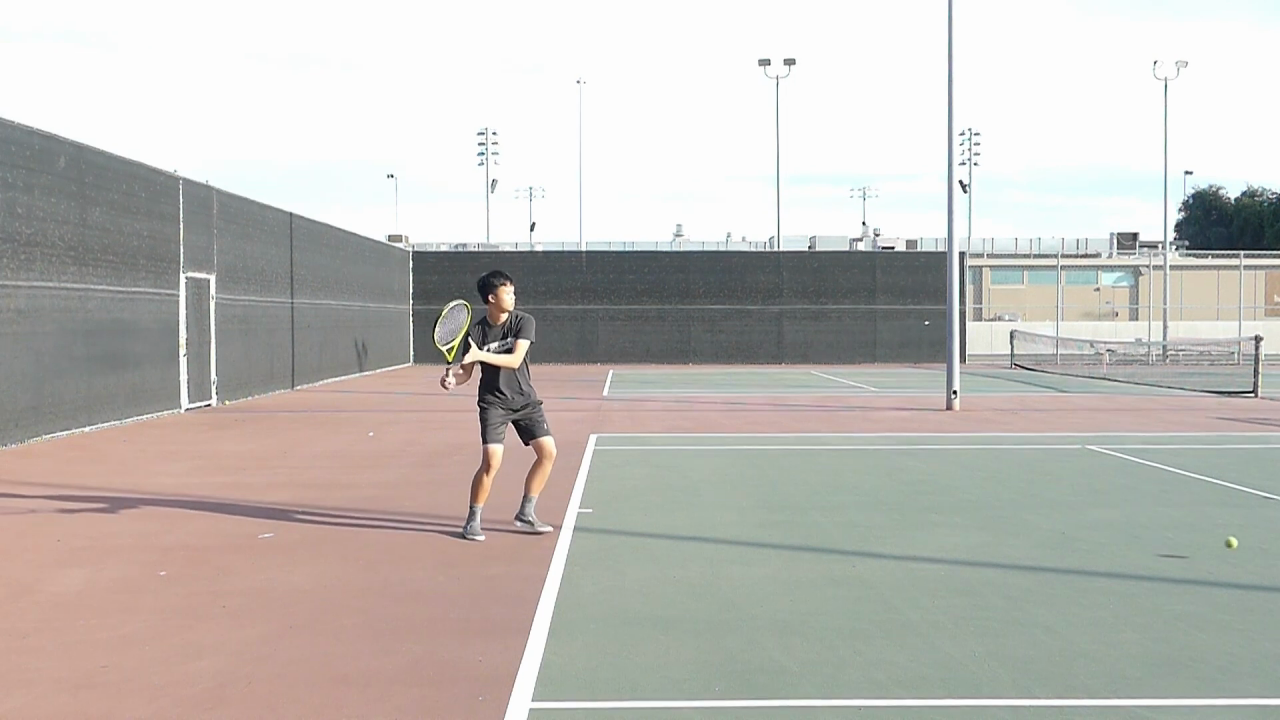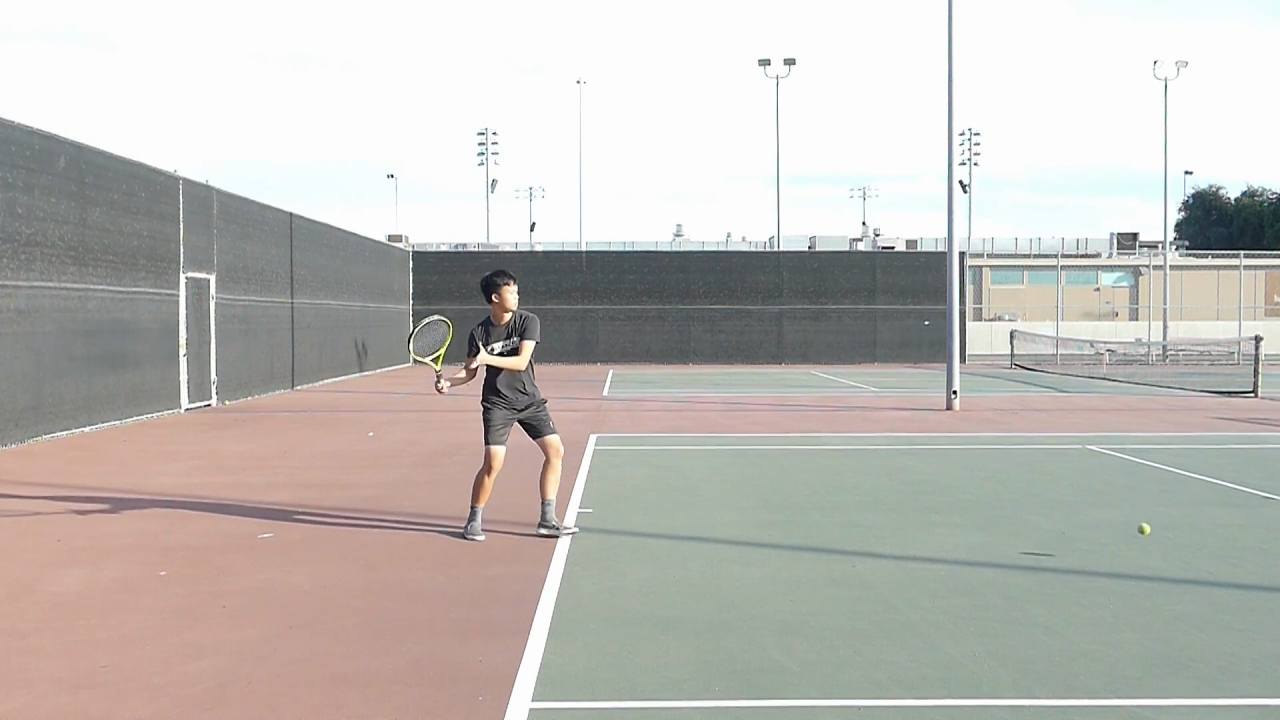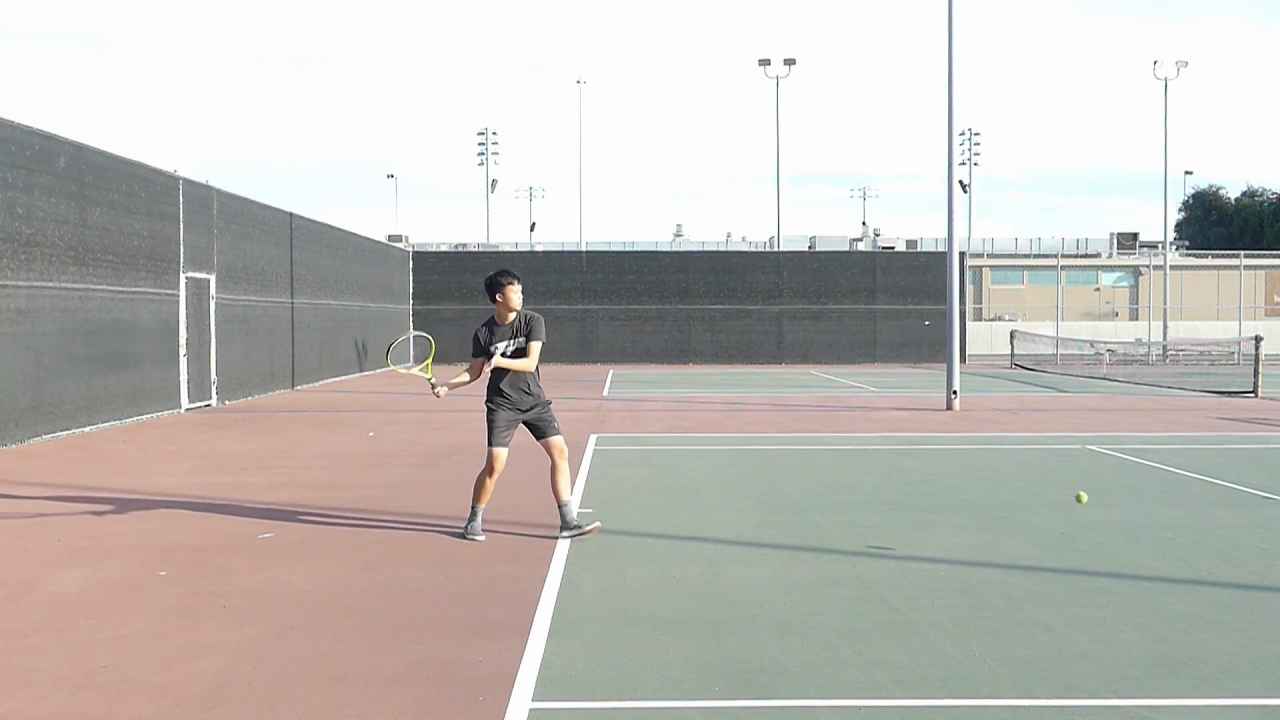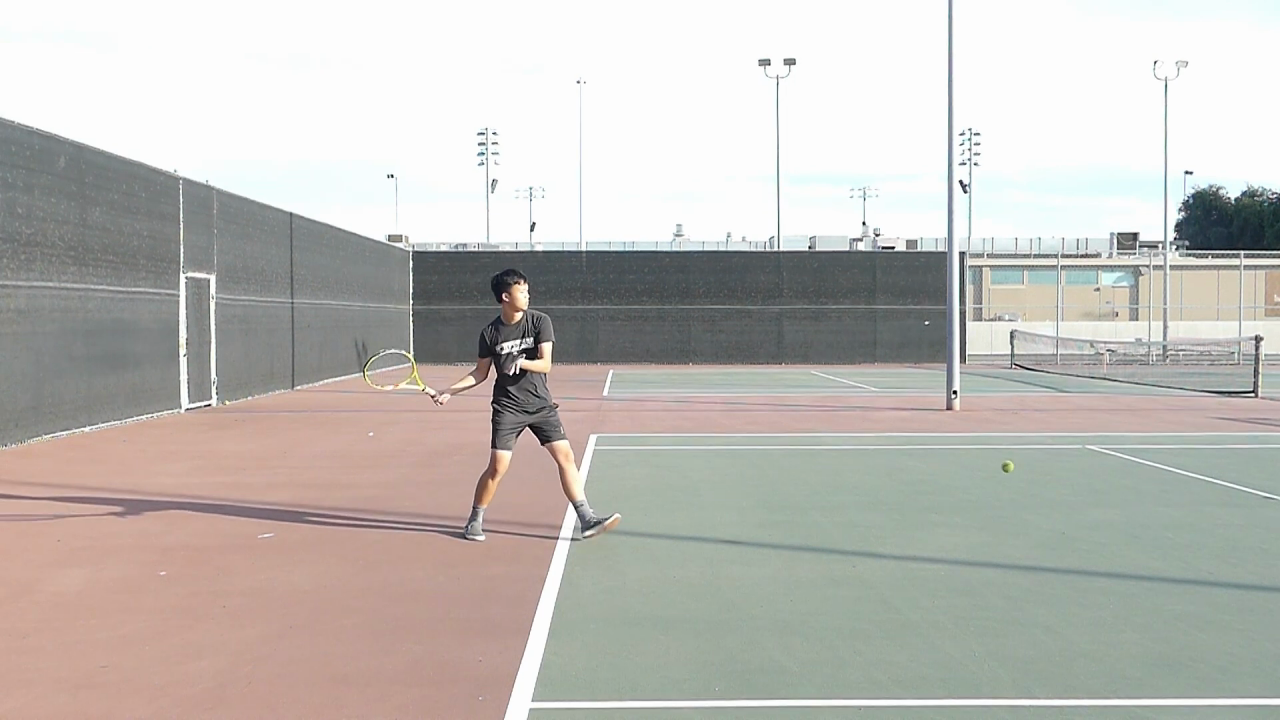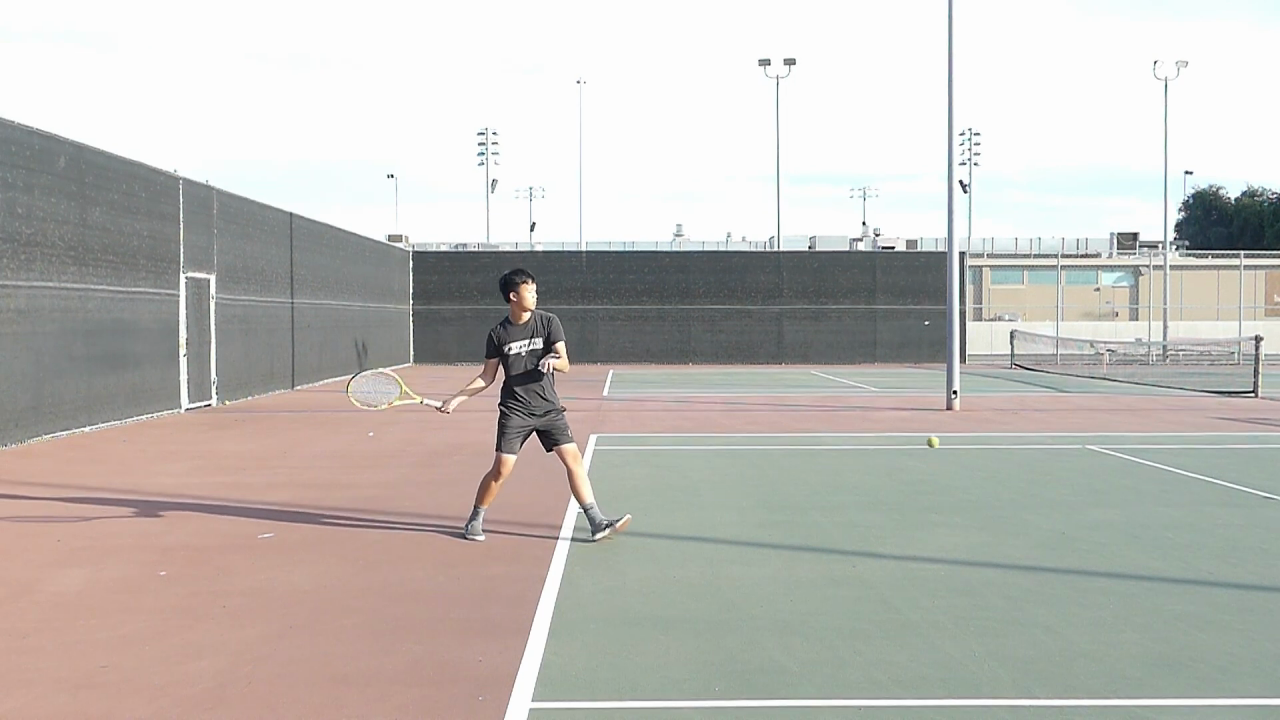
dt=0.1s
person 1, frame 1
left shoulder: (524, 321)
right shoulder: (474, 332)
left elbow: (515, 360)
right elbow: (466, 372)
left wrist: (481, 355)
right wrist: (452, 378)
left hip: (525, 399)
right hip: (494, 403)
left knee: (548, 451)
right knee: (491, 461)
left ankle: (526, 513)
right ankle: (473, 520)
person 1, frame 2
left shoulder: (528, 321)
right shoulder: (479, 332)
left elbow: (521, 362)
right elbow: (469, 371)
left wrist: (488, 359)
right wrist: (446, 382)
left hip: (529, 399)
right hip: (497, 404)
left knee: (555, 450)
right knee: (492, 463)
left ankle: (547, 520)
right ankle: (473, 520)
person 1, frame 3
left shoulder: (533, 321)
right shoulder: (483, 333)
left elbow: (531, 363)
right elbow: (473, 372)
left wrist: (501, 361)
right wrist: (446, 385)
left hip: (534, 400)
right hip: (502, 404)
left knee: (559, 452)
right knee: (494, 464)
left ankle: (568, 521)
right ankle: (474, 520)
person 1, frame 4
left shoulder: (540, 321)
right shoulder: (489, 333)
left elbow: (547, 364)
right elbow: (479, 374)
left wrist: (525, 363)
right wrist: (448, 392)
left hip: (541, 403)
right hip: (508, 407)
left knee: (565, 456)
right knee: (497, 466)
left ankle: (587, 520)
right ankle: (475, 520)
person 1, frame 5
left shoulder: (549, 322)
right shoulder: (498, 334)
left elbow: (565, 364)
right elbow: (487, 377)
left wrist: (553, 360)
right wrist: (457, 398)
left hip: (548, 406)
right hip: (515, 410)
left knee: (573, 458)
right knee: (501, 469)
left ankle: (597, 523)
right ankle: (475, 520)
